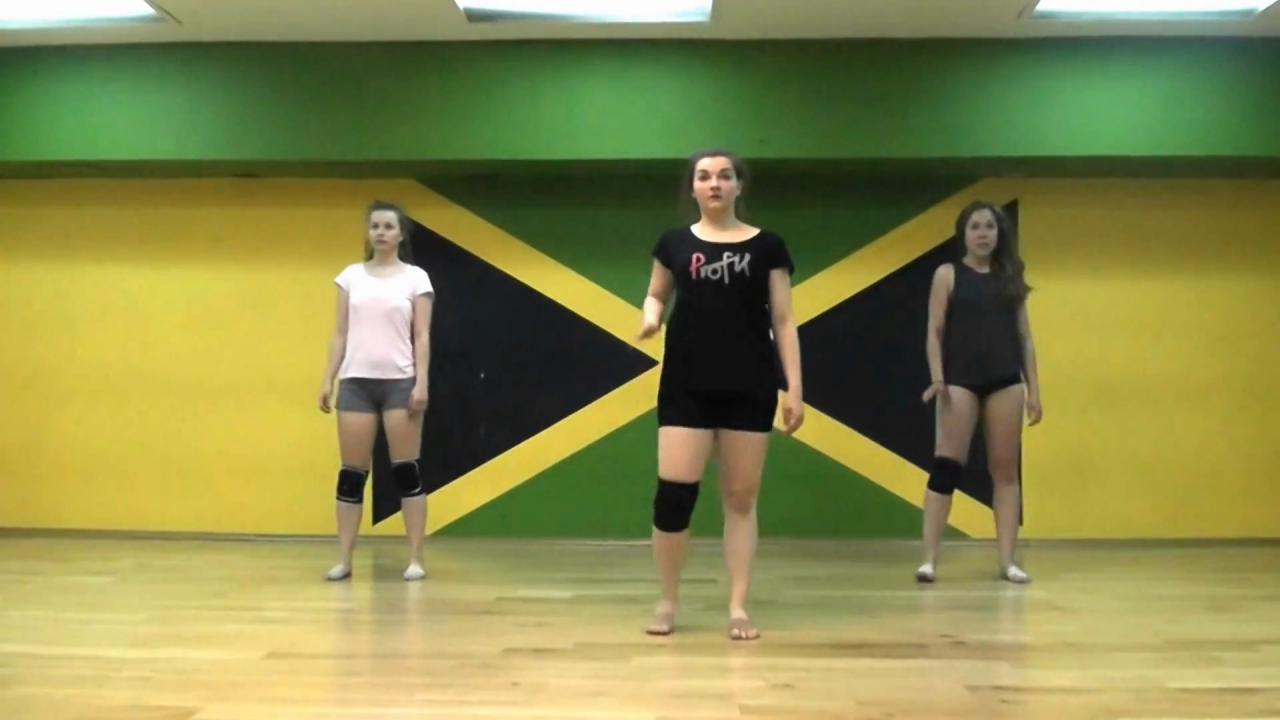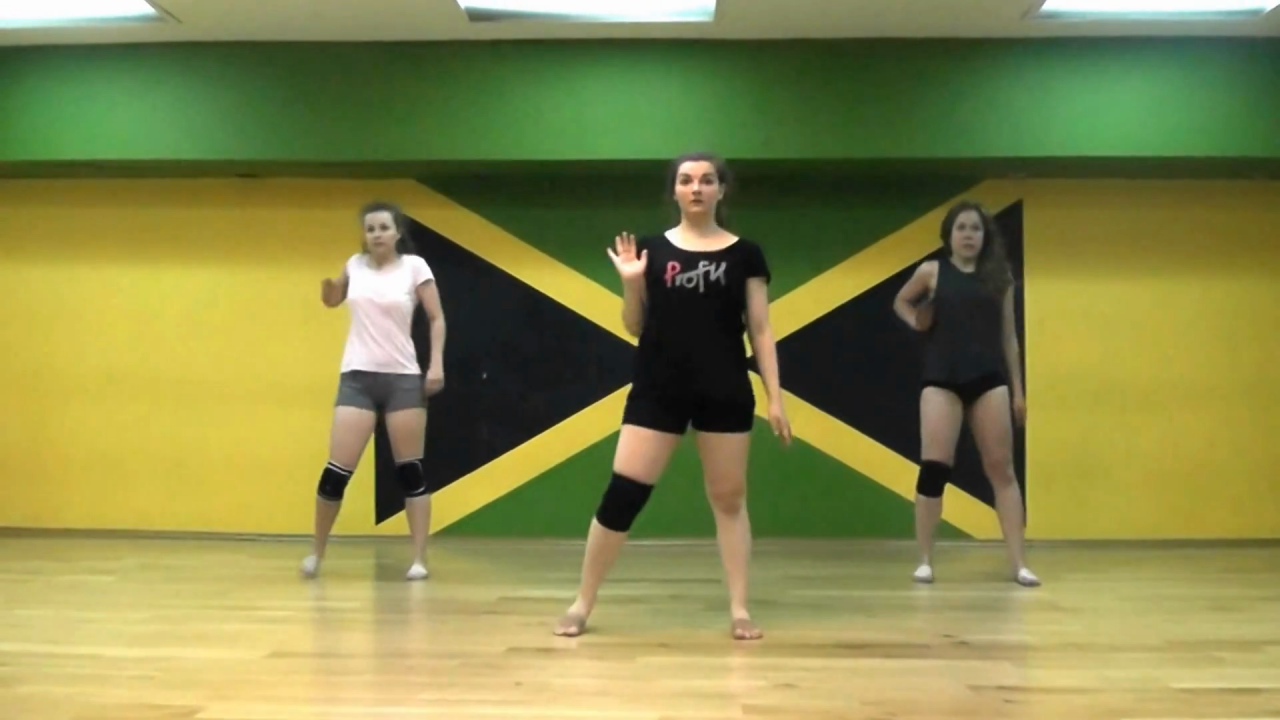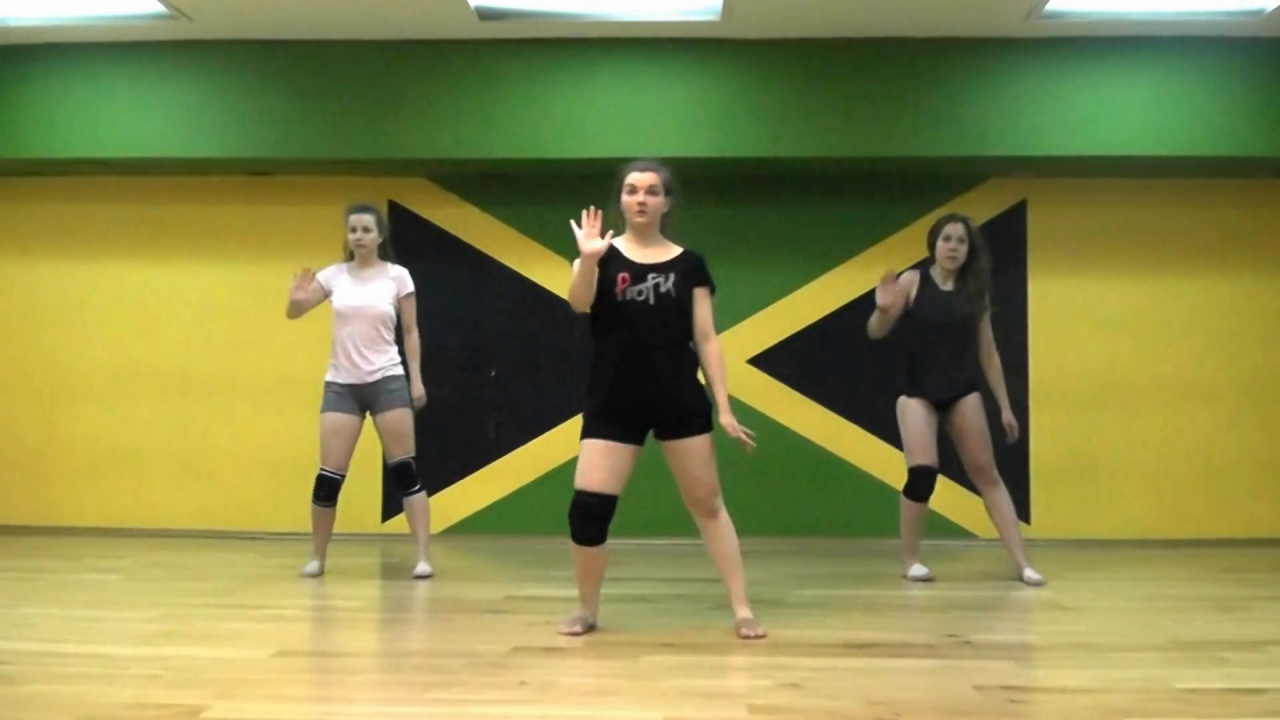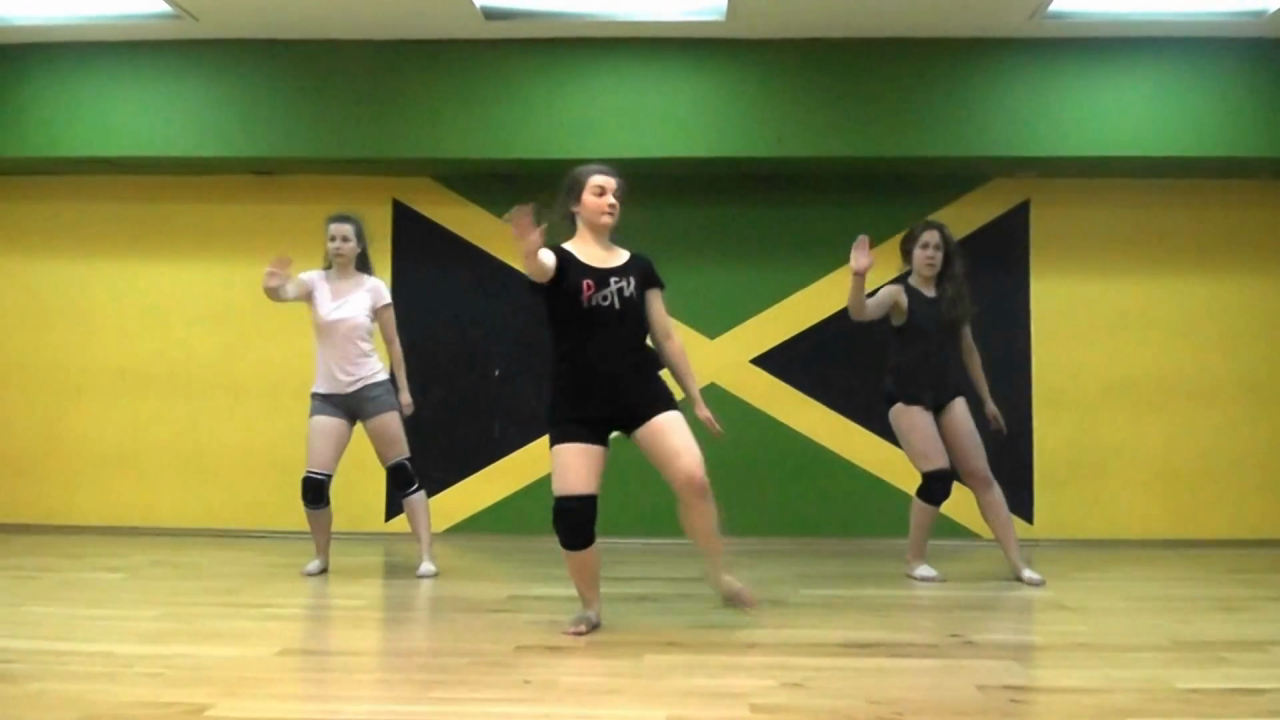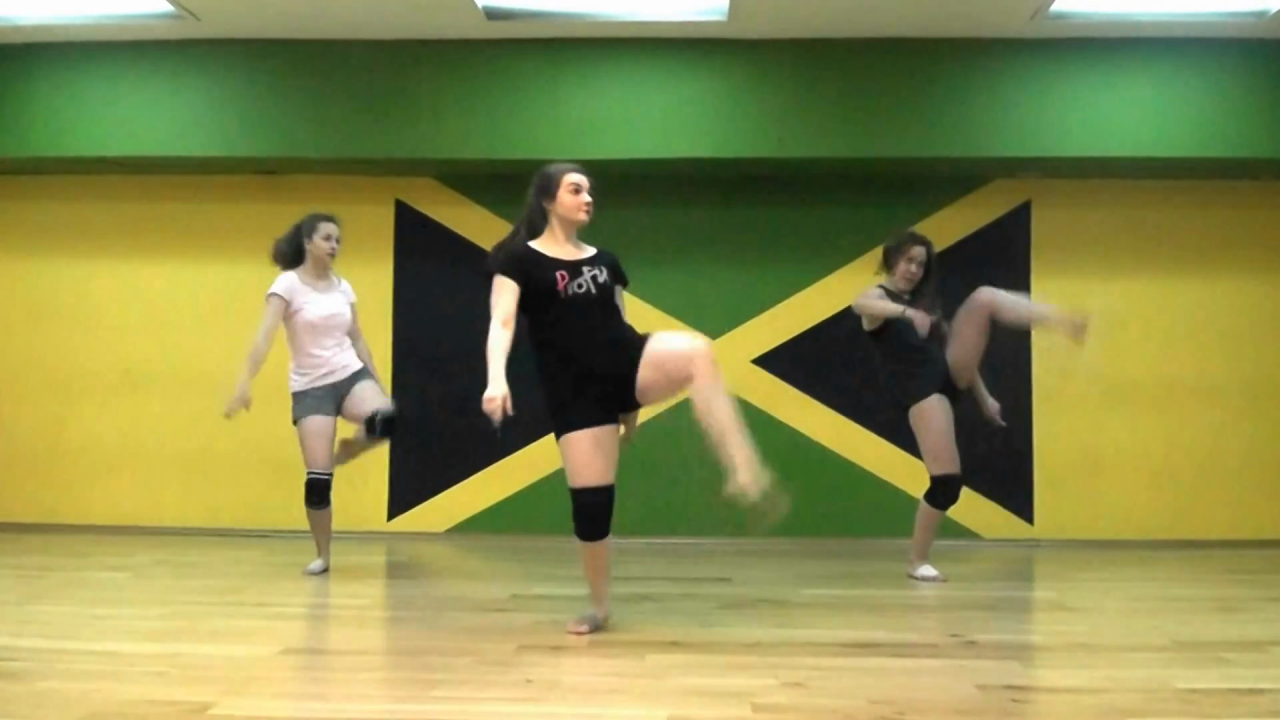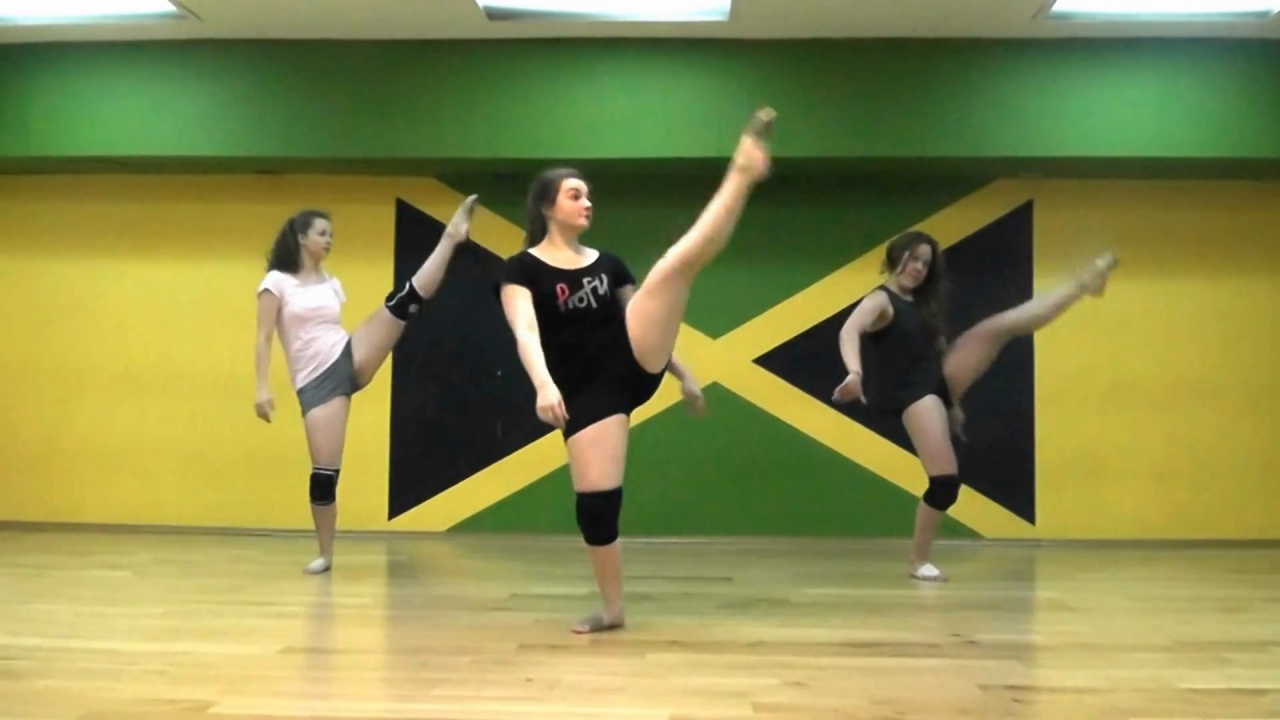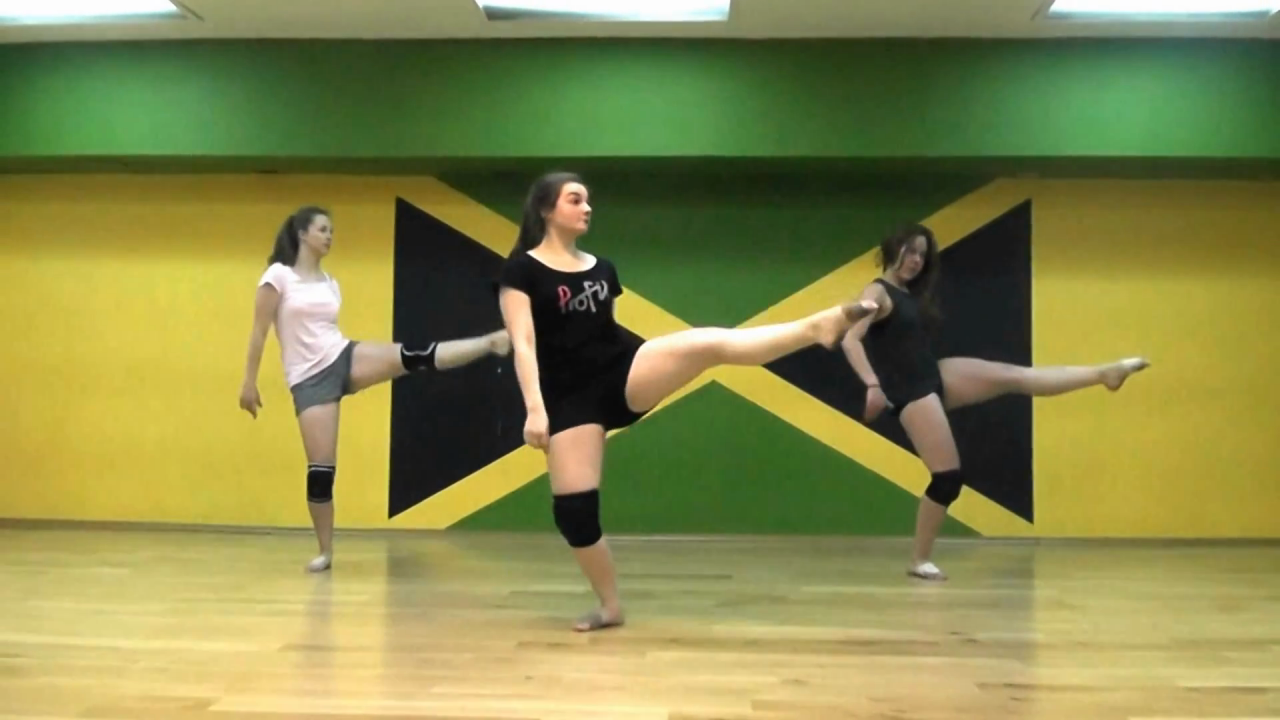
dt=0.4s
person 1, frame 1
left shoulder: (767, 245)
right shoulder: (674, 243)
left elbow: (783, 321)
right elbow: (657, 297)
left wrist: (795, 387)
right wrist: (651, 315)
left hip: (750, 387)
right hip: (686, 385)
left knee: (740, 497)
right knee: (673, 493)
left ankle: (739, 608)
right ankle: (667, 602)
person 1, frame 2
left shoulder: (743, 253)
right shoulder: (649, 248)
left elbow: (760, 330)
right elbow: (637, 325)
left wrist: (775, 397)
right wrist: (630, 280)
left hip: (725, 393)
right hip: (656, 391)
left knee: (729, 499)
right knee: (623, 493)
left ankle: (739, 608)
right ankle: (582, 603)
person 1, frame 3
left shoulder: (689, 263)
right shoulder: (603, 256)
left elbow: (705, 338)
right elbow: (580, 302)
left wrist: (724, 407)
right wrist: (589, 256)
left hip: (680, 401)
right hip: (611, 404)
left knee: (706, 502)
right knee: (587, 507)
left ankle: (742, 608)
right ankle: (588, 608)
person 1, frame 4
left shoulder: (638, 264)
right shoulder: (559, 259)
left elbow: (665, 334)
right elbow: (539, 270)
left wrist: (697, 400)
right wrist: (529, 250)
left hip: (643, 393)
right hip: (578, 404)
left knee: (694, 478)
right knee: (571, 511)
left ankle: (718, 573)
right ankle: (589, 607)
person 1, frame 5
left shoulder: (604, 259)
right shoulder: (517, 260)
right elbow: (502, 322)
right wrist: (497, 380)
left hip: (623, 367)
right hip: (574, 390)
left knee: (698, 354)
right knee: (591, 501)
left ankle: (744, 473)
right ankle: (597, 609)
person 1, frame 6
left shoulder: (607, 262)
right shoulder: (524, 270)
left elbow: (657, 320)
right elbow: (526, 334)
left wrist: (685, 376)
right wrist: (546, 387)
left hip: (631, 360)
right hip: (591, 384)
left knee: (677, 264)
right knee: (597, 501)
right ankle: (612, 608)
person 1, frame 7
left shoulder: (601, 268)
right shoulder: (521, 271)
right elbow: (523, 344)
right wrist: (535, 409)
left hip: (621, 372)
right hip: (570, 398)
left knee: (708, 342)
right knee: (573, 507)
left ankle: (818, 325)
right ankle: (610, 606)
person 2, frame 1
left shoulder: (415, 277)
right shoulder: (351, 275)
left elbow: (421, 335)
right elbow: (340, 333)
left wrist: (421, 383)
right wrist: (328, 379)
left hip: (399, 382)
right hip: (356, 381)
left knee: (406, 471)
right knee: (352, 473)
left ankle: (416, 559)
right ankle: (344, 558)
person 2, frame 2
left shoulder: (415, 266)
right shoulder: (356, 264)
left elbow: (436, 319)
right elbow: (335, 299)
left wrist: (436, 363)
right wrist: (329, 292)
left hip: (402, 378)
right hip: (357, 377)
left knee: (410, 471)
right knee: (337, 471)
left ankle: (419, 558)
right ankle: (317, 552)
person 2, frame 3
left shoulder: (397, 276)
right shoulder: (334, 275)
left elbow: (410, 332)
right elbow: (294, 313)
left wrist: (417, 379)
right wrist: (296, 298)
left hip: (387, 381)
right hip: (341, 384)
left knee: (405, 471)
right knee: (329, 477)
left ankle: (423, 556)
right ankle: (318, 556)
person 2, frame 4
left shoulder: (374, 287)
right shoulder: (313, 282)
left elbow: (391, 342)
right elbow: (282, 293)
left wrist: (403, 389)
right wrist: (272, 287)
left hip: (373, 387)
right hip: (328, 396)
left knee: (402, 472)
right knee: (314, 481)
left ankle: (427, 555)
right ankle: (322, 555)
person 2, frame 5
left shoulder: (343, 287)
right shoulder: (288, 284)
right elbow: (266, 335)
left wrist: (377, 381)
right wrist: (244, 385)
left hip: (349, 375)
right hip: (311, 389)
left knee: (384, 419)
right knee: (318, 478)
left ankle: (343, 452)
right ankle: (323, 555)
person 2, frame 6
left shoulder: (332, 284)
right shoulder: (277, 282)
right elbow: (263, 338)
right wrist: (262, 387)
left hip: (351, 359)
right hip: (316, 380)
left knee: (403, 301)
right knee: (324, 472)
right ankle: (325, 553)
person 2, frame 7
left shoulder: (330, 283)
right shoulder: (278, 275)
right elbow: (258, 332)
right wrist: (249, 383)
left hip: (344, 359)
right hip: (309, 378)
left knee: (415, 356)
right knee: (320, 469)
left ankle: (493, 343)
right ankle: (325, 551)
person 3, frame 1
left shoulder: (1011, 276)
right shoulder: (948, 274)
left elbow: (1024, 336)
right elbow: (935, 332)
left wrist: (1033, 389)
right wrist: (936, 376)
left hip: (1005, 381)
right hip: (960, 380)
left knee: (1005, 469)
right knee: (946, 465)
left ankle: (1007, 560)
right ankle: (930, 558)
person 3, frame 2
left shoulder: (998, 276)
right shoulder: (931, 271)
left elbow: (1008, 337)
right elbow: (901, 305)
left wrist: (1018, 390)
right wrist: (917, 321)
left hip: (989, 382)
right hip: (941, 380)
left knee: (1001, 469)
right knee: (935, 467)
left ankle: (1018, 562)
right ankle: (924, 559)
person 3, frame 3
left shoulder: (975, 291)
right shoulder: (912, 281)
left elbow: (988, 353)
right elbow: (875, 332)
left wrist: (1005, 407)
right wrist: (883, 309)
left hip: (963, 391)
right hip: (916, 391)
left knee: (986, 473)
right knee: (923, 471)
left ankle: (1022, 562)
right ankle: (910, 559)
person 3, frame 4
left shoulder: (951, 293)
right shoulder: (897, 294)
left elbow: (966, 347)
right elbow: (859, 313)
left wrist: (987, 399)
right wrist: (858, 278)
left hip: (947, 395)
right hip: (908, 399)
left knee: (981, 474)
right knee: (938, 476)
left ankle: (1017, 562)
right ankle: (916, 560)
person 3, frame 5
left shoulder: (925, 300)
right shoulder: (877, 299)
right elbow: (860, 303)
left wrist: (984, 394)
right wrist: (906, 309)
left hip: (946, 372)
right hip: (922, 389)
left knee: (983, 297)
right knee: (947, 479)
left ankle: (1062, 321)
right ankle: (917, 560)
person 3, frame 6
left shoulder: (924, 304)
right shoulder: (880, 302)
right elbow: (849, 333)
left wrist: (954, 405)
right wrist: (854, 373)
left hip: (939, 376)
right hip: (913, 393)
left knee: (1005, 325)
right knee: (945, 480)
left ankle: (1083, 283)
right ankle: (919, 560)
person 3, frame 7
left shoulder: (912, 294)
right shoulder: (877, 292)
right elbow: (850, 339)
right wrist: (872, 385)
left hip: (934, 375)
right hip: (910, 390)
left knee: (1017, 376)
right knee: (948, 474)
left ankle: (1104, 373)
right ankle: (919, 559)
